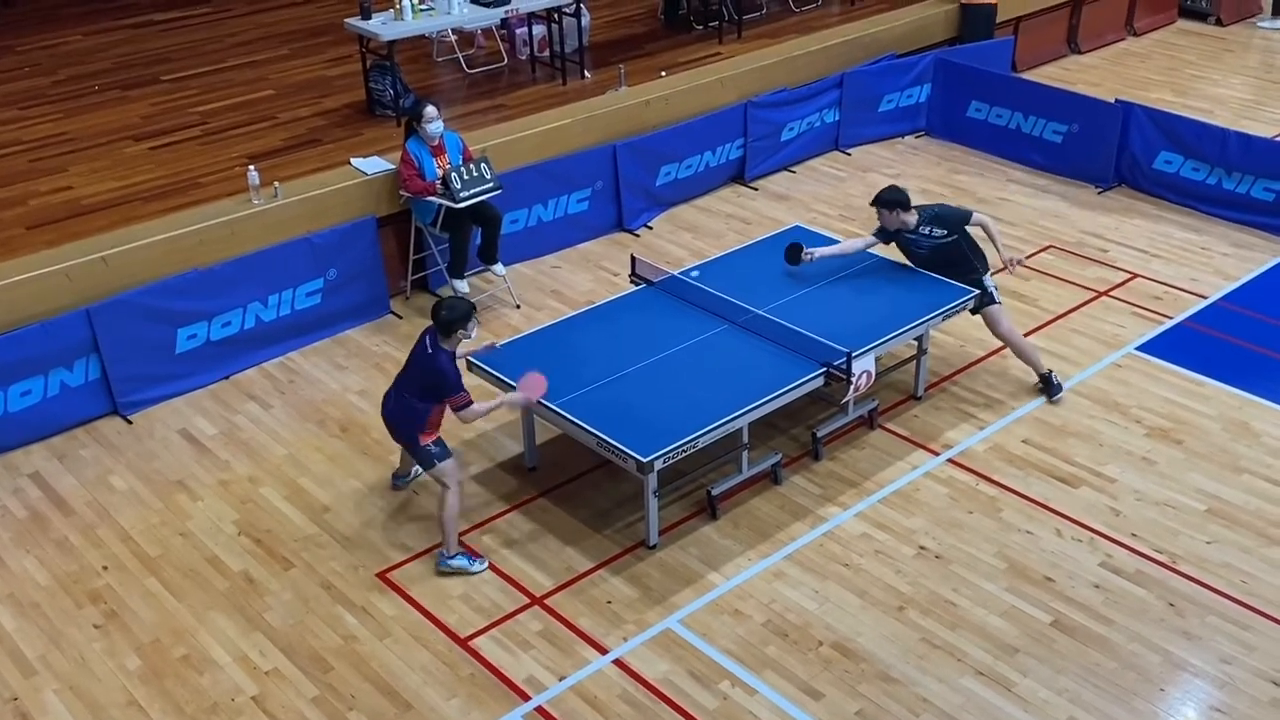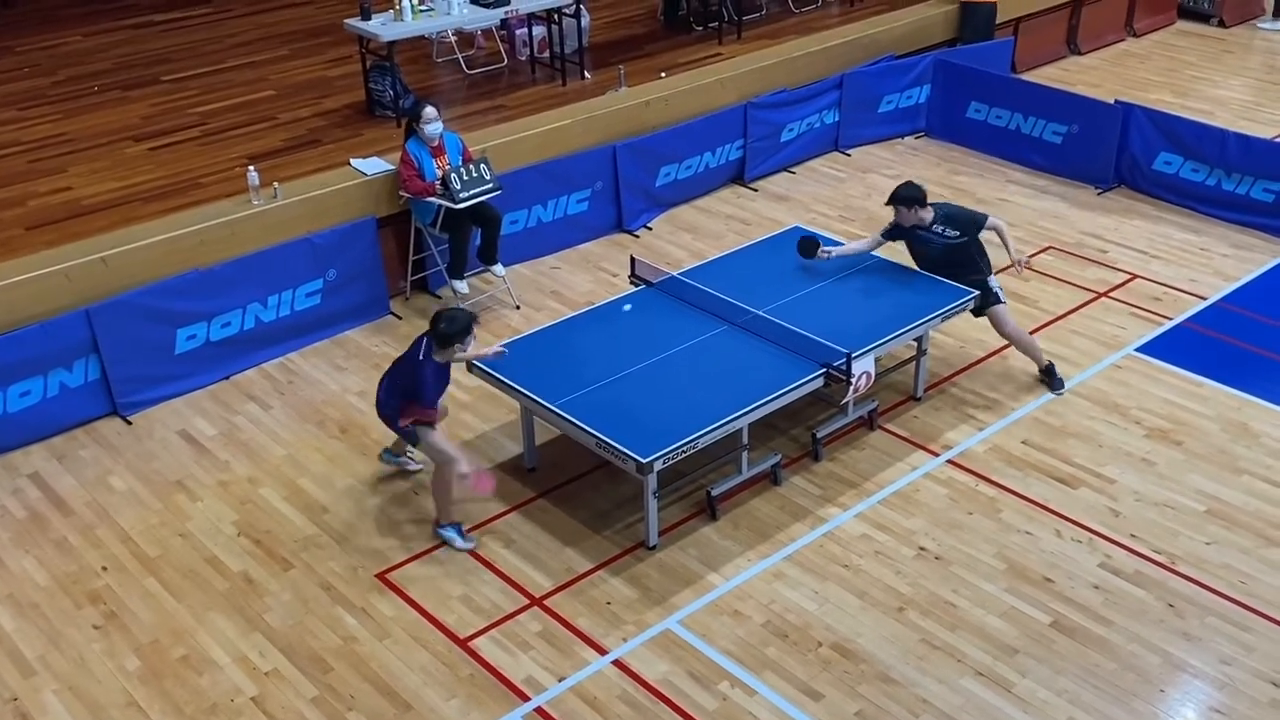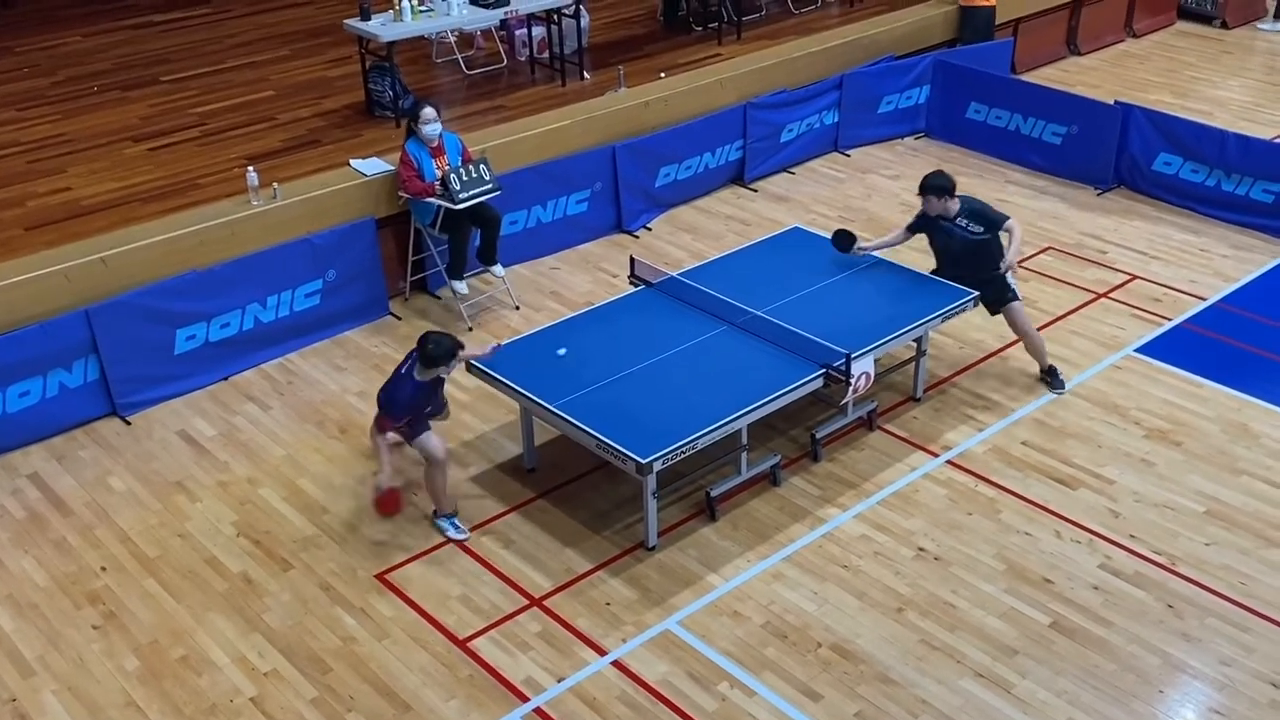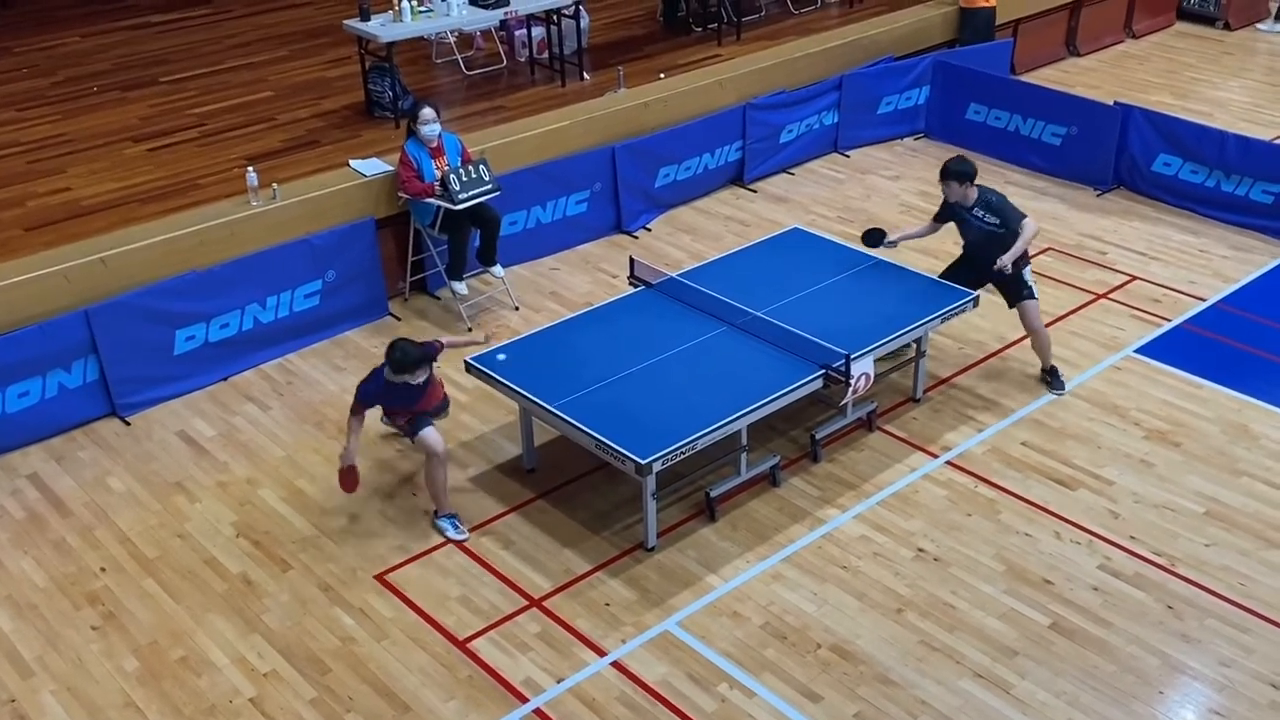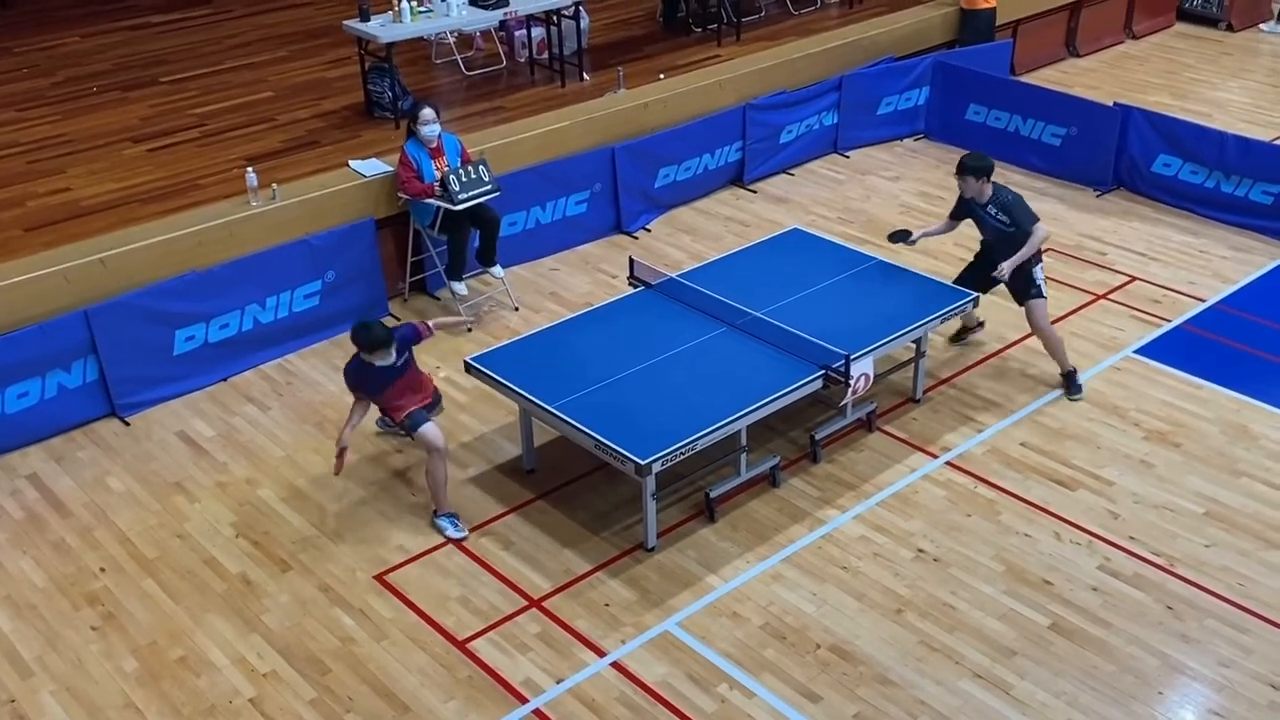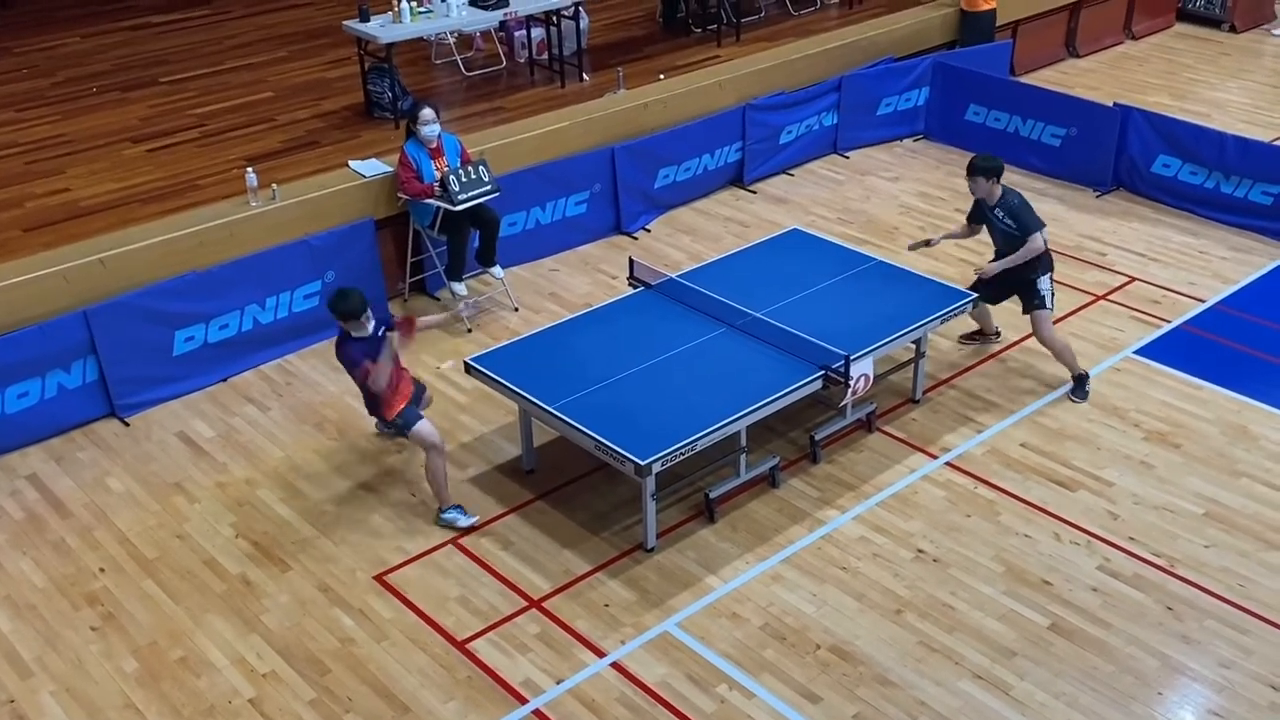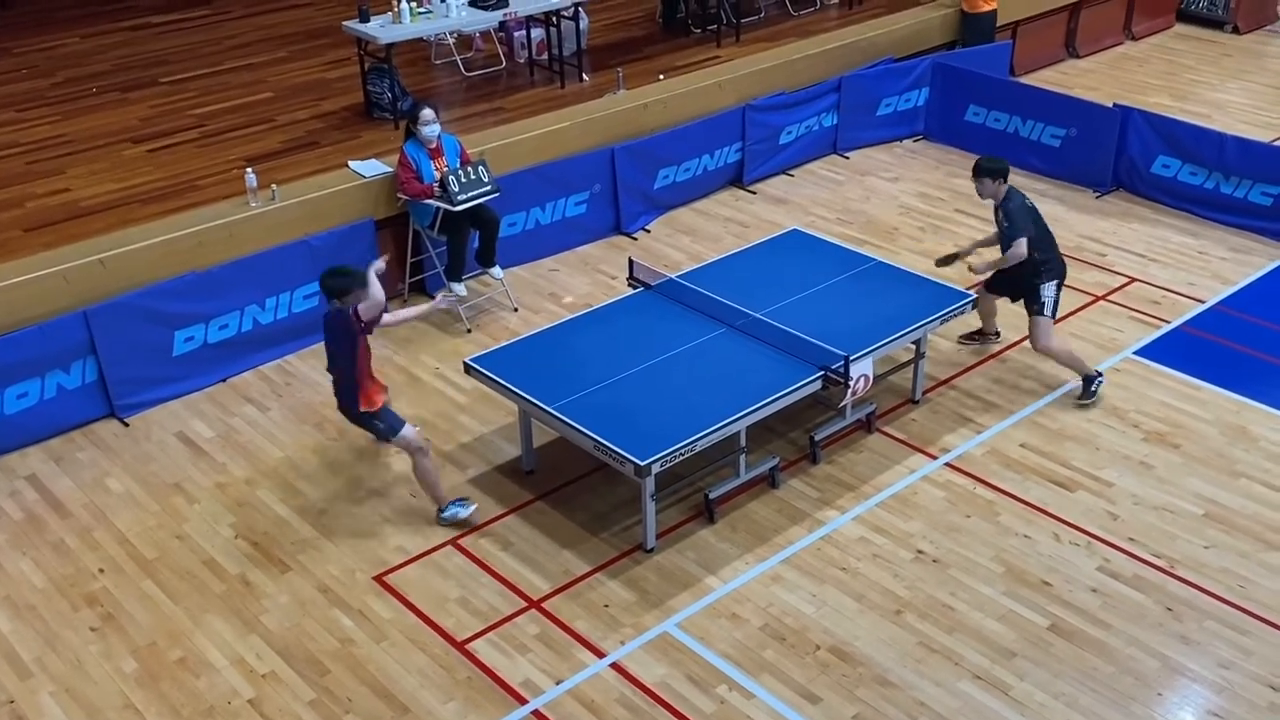
dt=0.1s
person 1, frame 1
left shoulder: (938, 215)
right shoulder: (891, 230)
left elbow: (982, 220)
right elbow: (861, 243)
left wrist: (1001, 252)
right wrist: (818, 252)
left hip: (971, 274)
right hip: (935, 277)
left knee: (1004, 332)
left ankle: (1045, 376)
person 1, frame 2
left shoulder: (952, 215)
right shoulder: (903, 226)
left elbow: (996, 224)
right elbow: (871, 242)
left wrist: (1012, 253)
right wrist: (834, 252)
left hip: (975, 276)
right hip: (937, 278)
left knee: (1009, 330)
left ankle: (1046, 368)
person 1, frame 3
left shoulder: (976, 211)
right shoulder: (929, 215)
left elbow: (1014, 227)
right elbow: (903, 234)
left wrist: (1011, 255)
right wrist: (870, 246)
left hip: (989, 272)
right hip: (952, 272)
left knee: (1023, 326)
left ankle: (1047, 368)
person 1, frame 4
left shoulder: (993, 202)
right shoulder: (951, 203)
left elbow: (1031, 227)
right elbow: (934, 226)
left wrist: (1011, 254)
right wrist: (898, 238)
left hip: (1008, 264)
right hip: (973, 261)
left knee: (1034, 325)
left ankle: (1048, 369)
person 1, frame 5
left shoulder: (1008, 201)
right shoulder: (968, 199)
left elbow: (1042, 232)
right elbow: (950, 223)
left wrist: (1012, 262)
right wrist: (921, 234)
left hip: (1022, 262)
right hip: (992, 257)
left knee: (1041, 324)
left ankle: (1068, 372)
right ankle: (972, 324)
person 1, frame 6
left shoulder: (1014, 205)
right shoulder: (982, 202)
left elbow: (1038, 244)
right elbow: (971, 229)
left wrist: (1000, 266)
right wrist: (942, 237)
left hip: (1033, 269)
right hip: (1004, 264)
left knee: (1044, 335)
left ankle: (1079, 375)
right ankle: (989, 332)
person 1, frame 7
left shoulder: (1013, 207)
right shoulder: (1002, 202)
left elbow: (1020, 252)
left wrist: (987, 266)
right wrist: (973, 246)
left hip: (1045, 272)
right hip: (1023, 267)
left knee: (1041, 343)
right knee: (983, 296)
left ankle: (1091, 375)
right ankle: (988, 333)
person 2, frame 1
left shoulder: (432, 334)
right shoulder: (446, 370)
right elbow: (467, 414)
left wrist: (470, 348)
right wrist: (506, 401)
left hip: (395, 407)
right hip: (408, 427)
right knee: (454, 482)
left ankle: (403, 474)
right ankle: (450, 555)
person 2, frame 2
left shoulder: (432, 339)
right shoulder: (427, 380)
right elbow: (428, 422)
left wrist: (480, 354)
right wrist: (457, 461)
left hip: (398, 395)
right hip: (398, 411)
left knee: (433, 420)
right knee: (446, 459)
left ankle: (395, 453)
right ankle: (446, 524)
person 2, frame 3
left shoulder: (430, 354)
right shoulder: (402, 396)
right elbow: (378, 431)
left wrist: (479, 354)
right wrist: (385, 471)
left hip: (428, 401)
right hip: (410, 416)
left knee: (440, 413)
right knee: (437, 455)
left ankle: (404, 435)
right ankle: (444, 513)
person 2, frame 4
left shoulder: (418, 357)
right shoulder: (372, 389)
left elbow: (442, 344)
right elbow: (356, 413)
left wrist: (474, 341)
right wrist: (350, 447)
left hip: (433, 398)
right hip: (408, 415)
left knee: (440, 412)
right knee: (437, 450)
right ankle: (444, 513)
person 2, frame 5
left shoulder: (402, 334)
right shoulder: (356, 372)
left elbow: (431, 326)
right elbow: (362, 401)
left wrist: (461, 321)
right wrist: (348, 430)
left hip: (423, 390)
right hip: (401, 406)
left knee: (434, 411)
right knee: (437, 446)
left ankle: (392, 423)
right ankle: (443, 513)
person 2, frame 6
left shoulder: (376, 322)
right shoulder: (347, 349)
left elbow: (415, 326)
right elbow: (377, 385)
left wrist: (450, 316)
right wrist: (387, 349)
left hip: (403, 384)
right hip: (389, 400)
left knee: (424, 401)
right knee: (434, 442)
left ankle: (389, 424)
right ankle: (447, 509)
person 2, frame 7
left shoulder: (348, 316)
right shoulder: (340, 320)
left elbow: (386, 319)
right elbow: (376, 304)
left wrist: (430, 306)
right wrist: (371, 274)
left hip: (359, 391)
right hip: (361, 404)
left knee: (384, 403)
right knee: (419, 447)
left ankle: (385, 434)
right ankle: (445, 507)
person 3, frame 1
left shoulder: (453, 138)
right shoulder: (412, 149)
left elbow: (470, 164)
right elbow: (409, 183)
right wrist: (433, 187)
right hip: (433, 204)
left knee: (493, 216)
right knee: (463, 224)
left ankle: (489, 258)
right ankle: (456, 274)
person 3, frame 2
left shoulder: (452, 139)
right shoulder: (411, 149)
left elbow: (470, 165)
right elbow: (408, 183)
right wrist: (432, 188)
right hip: (433, 204)
left knee: (493, 216)
right knee: (462, 225)
left ankle: (488, 258)
right ankle: (455, 274)
person 3, frame 3
left shoulder: (452, 140)
right shoulder: (411, 150)
left elbow: (469, 165)
right elbow: (408, 184)
right wrist: (432, 188)
right hip: (432, 206)
left knee: (493, 217)
right knee: (462, 225)
left ankle: (488, 259)
right ankle: (455, 275)
person 3, frame 4
left shoulder: (451, 140)
right shoulder: (410, 150)
right elbow: (407, 185)
right wrist: (431, 189)
right hip: (432, 206)
left knee: (492, 218)
right knee: (462, 226)
left ankle: (488, 259)
right ankle: (455, 275)
person 3, frame 5
left shoulder: (451, 141)
right shoulder: (410, 151)
right elbow: (407, 185)
right wrist: (431, 189)
right hip: (431, 207)
left knee: (492, 218)
right knee: (461, 226)
left ankle: (487, 260)
right ankle: (454, 276)
person 3, frame 6
left shoulder: (451, 141)
right shoulder: (410, 151)
right elbow: (407, 185)
right wrist: (431, 189)
right hip: (431, 207)
left knee: (491, 219)
right knee: (461, 227)
left ankle: (487, 260)
right ankle: (454, 276)
person 3, frame 7
left shoulder: (451, 142)
right shoulder: (410, 152)
right elbow: (407, 186)
right wrist: (431, 190)
right hip: (431, 208)
left knee: (491, 219)
right knee: (461, 227)
left ankle: (486, 260)
right ankle: (454, 276)
